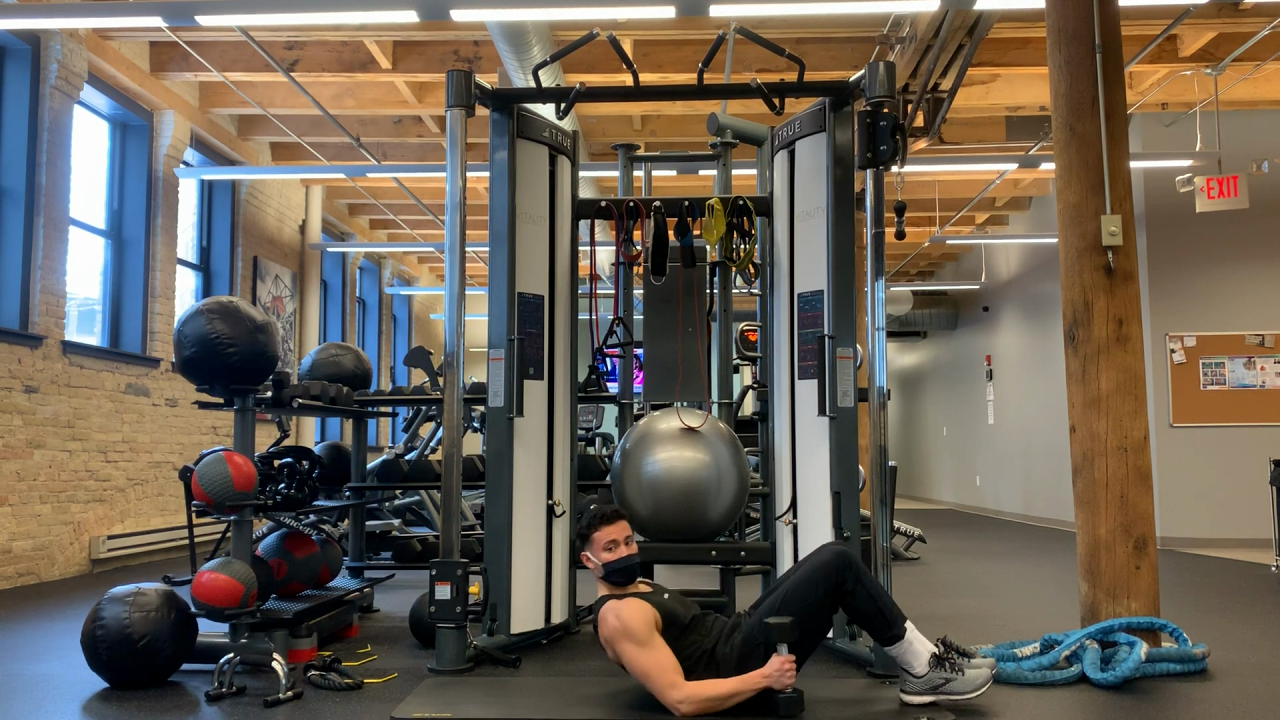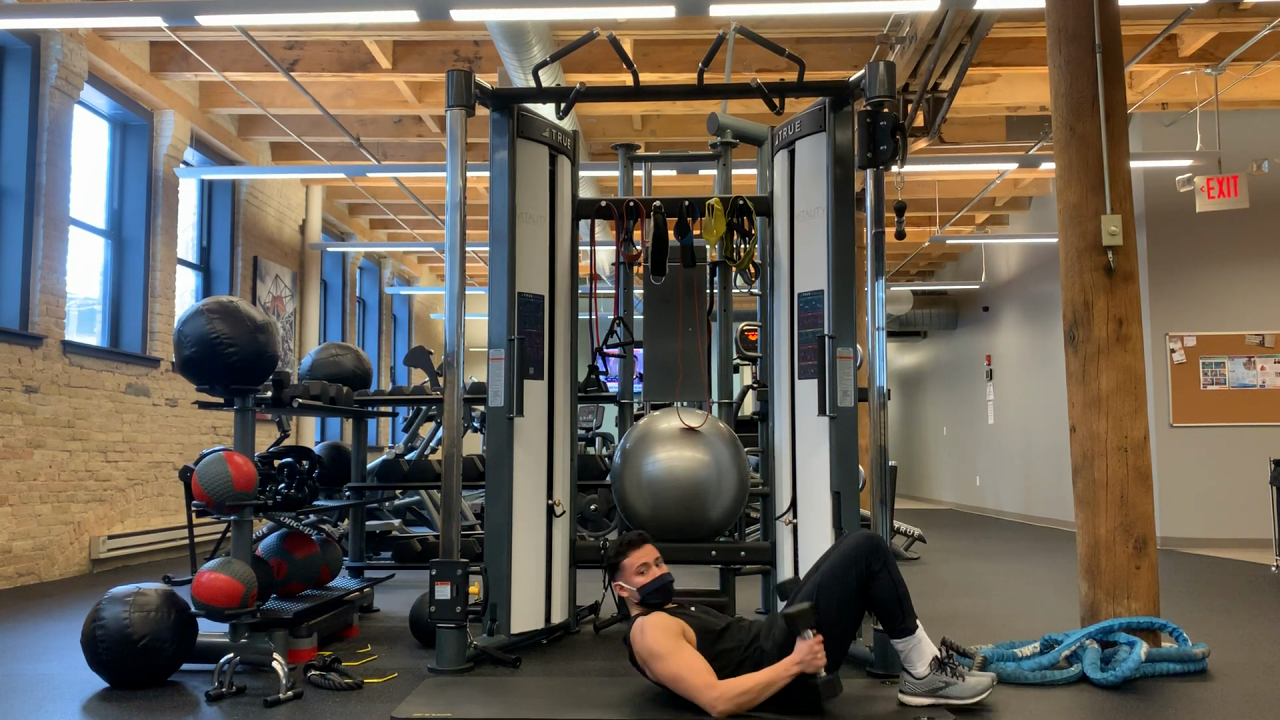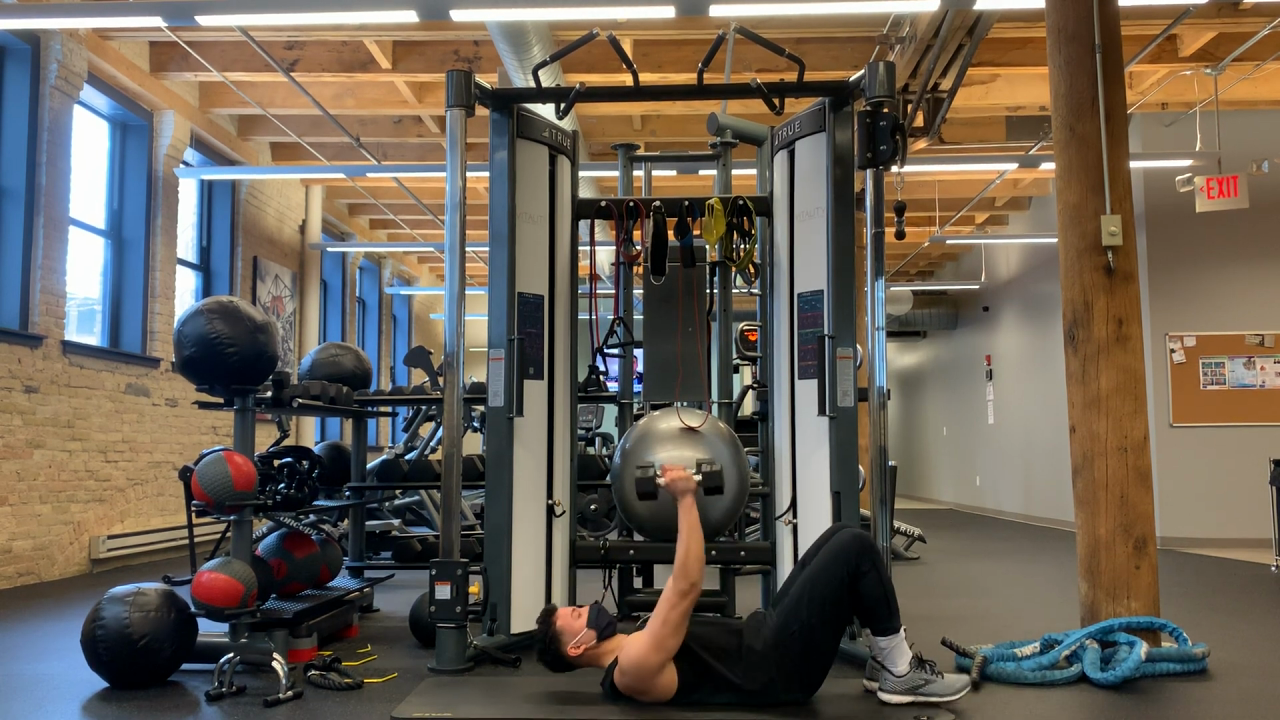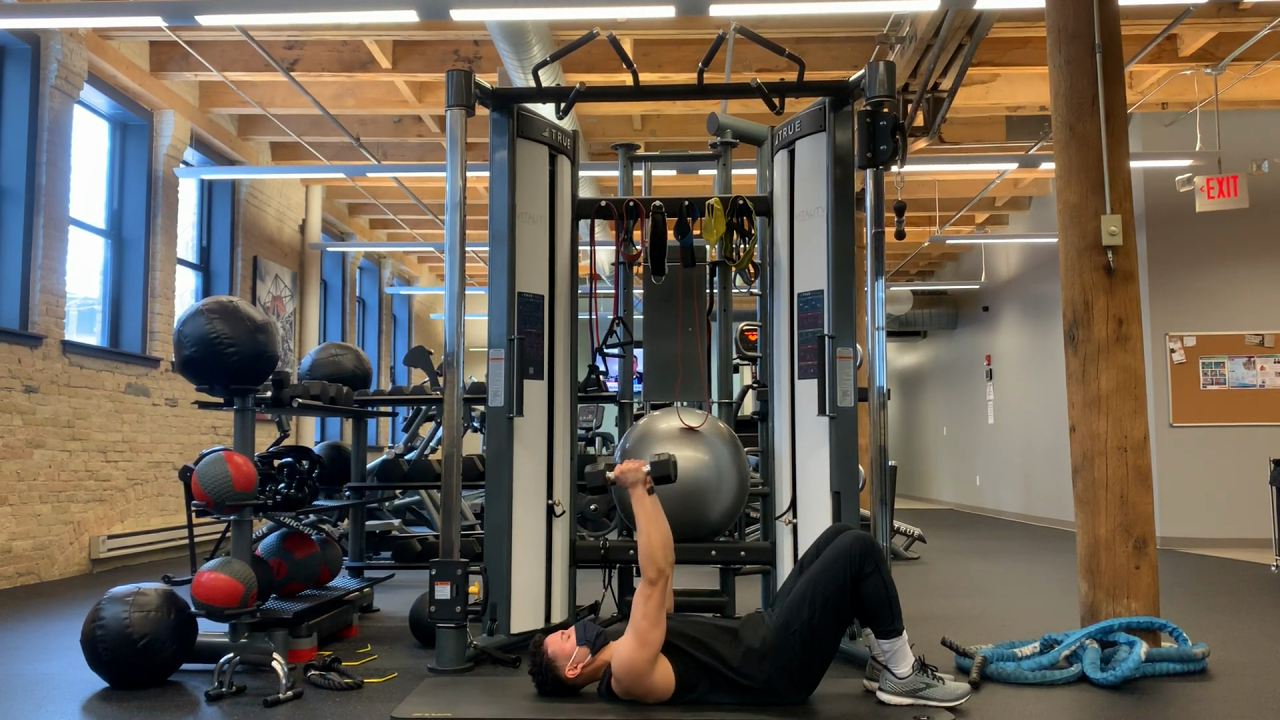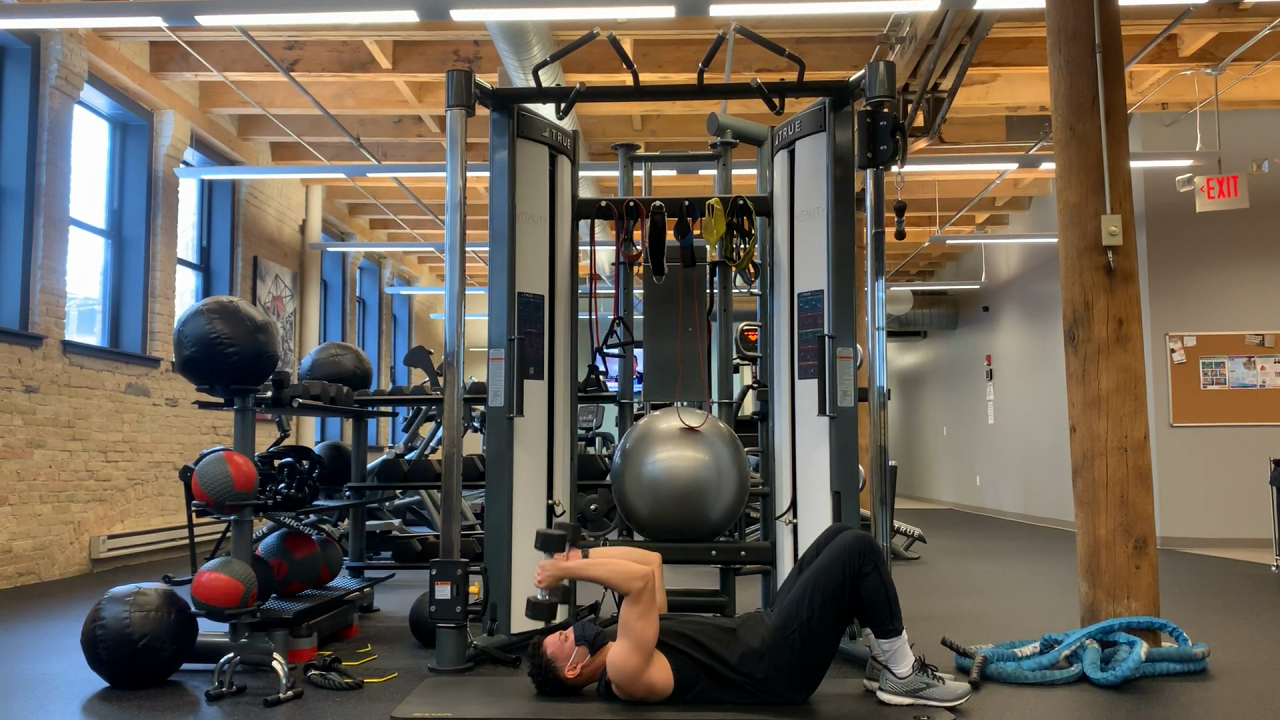
dt=1s
person 1, frame 1
left shoulder: (638, 589)
right shoulder: (620, 617)
right wrist: (764, 677)
left hip: (739, 633)
right hip: (750, 661)
left knee: (833, 557)
right knee: (838, 565)
left ankle: (924, 655)
right ankle: (921, 672)
person 1, frame 2
left shoulder: (666, 613)
right shoulder: (651, 631)
right wrist: (794, 664)
left hip: (777, 639)
right hip: (785, 671)
left knee: (858, 544)
right knee: (867, 549)
left ankle: (925, 658)
right ankle: (920, 674)
person 1, frame 3
left shoulder: (636, 645)
right shoulder: (633, 668)
left elbow: (682, 581)
right elbow: (688, 587)
left wrist: (686, 498)
right wrist: (685, 499)
left hip: (766, 635)
right hip: (781, 667)
left knee: (842, 537)
right knee: (855, 548)
left ankle: (885, 662)
right ankle: (900, 673)
person 1, frame 4
left shoulder: (630, 650)
right shoulder: (627, 672)
left elbow: (662, 567)
right elbow: (654, 577)
left wrist: (647, 489)
right wrist: (637, 491)
left hip: (766, 634)
right hip: (780, 666)
left knee: (840, 536)
right knee: (858, 549)
left ankle: (885, 660)
right ankle: (901, 674)
person 1, frame 5
left shoulder: (626, 649)
right shoulder: (623, 674)
left elbow: (650, 563)
right elbow: (640, 581)
left wrist: (579, 558)
right wrist: (570, 568)
left hip: (765, 633)
right hip: (780, 666)
left knee: (841, 537)
right knee: (857, 550)
left ankle: (885, 661)
right ankle: (901, 675)
